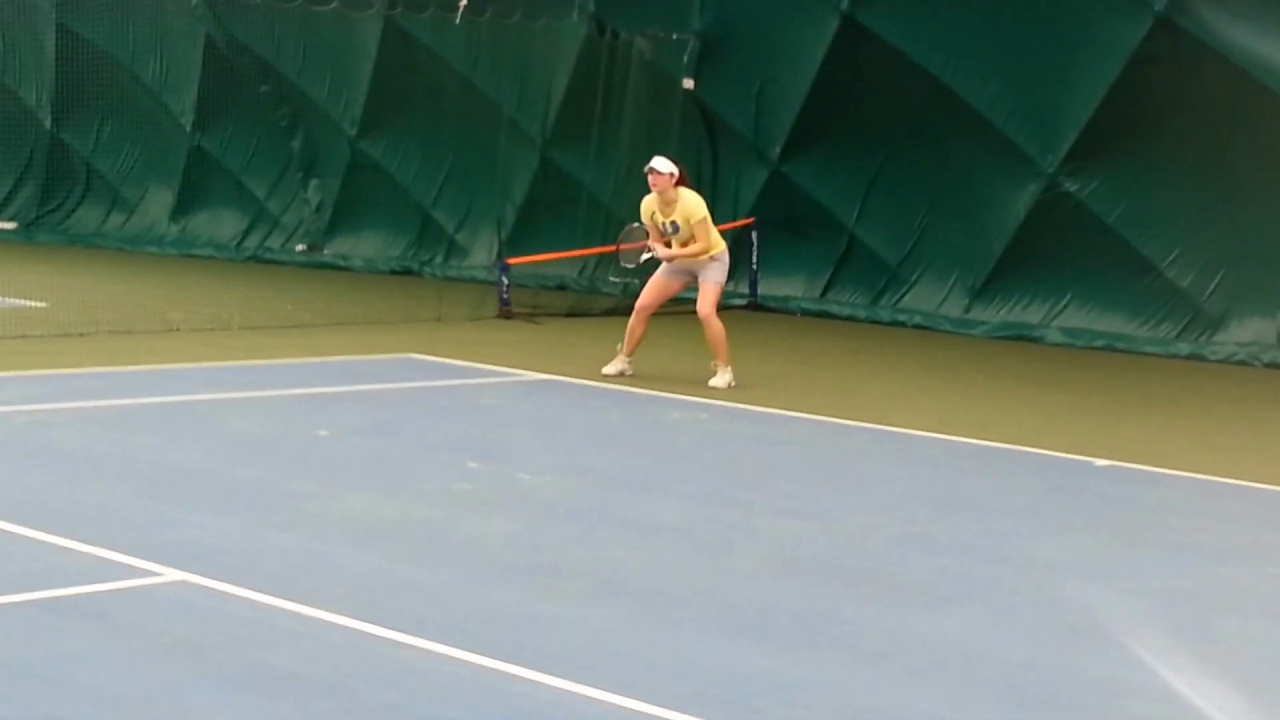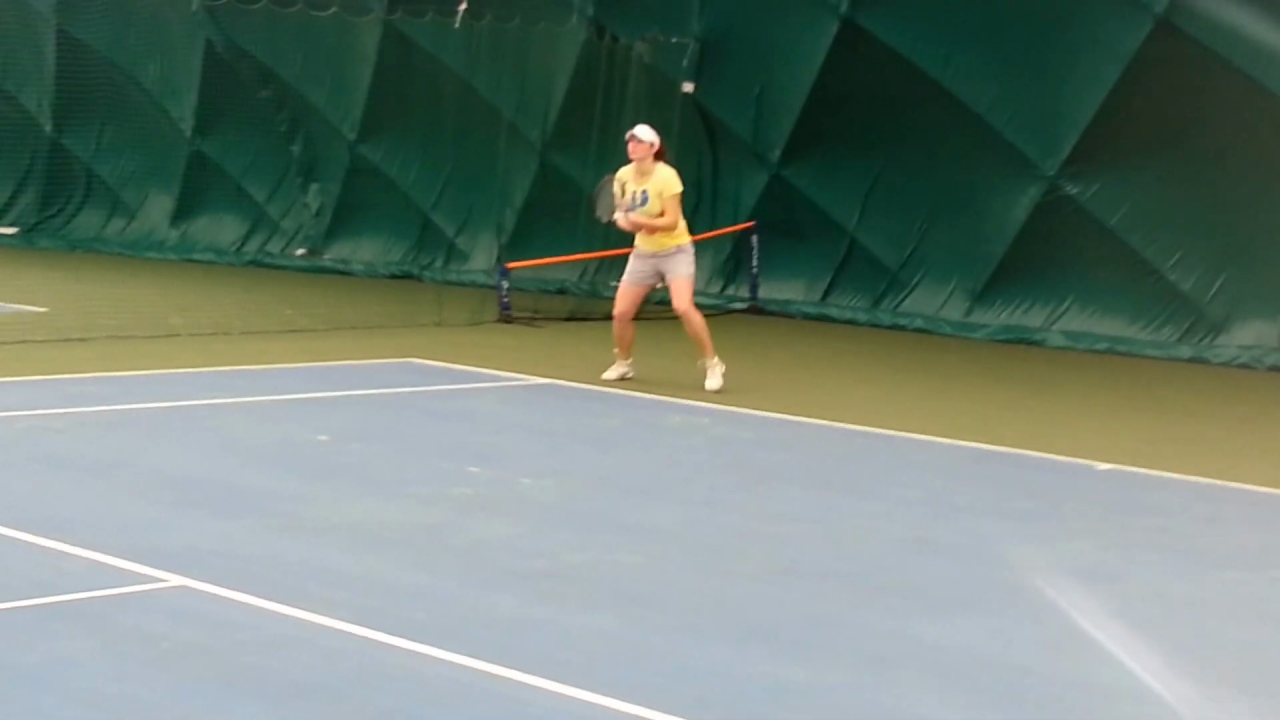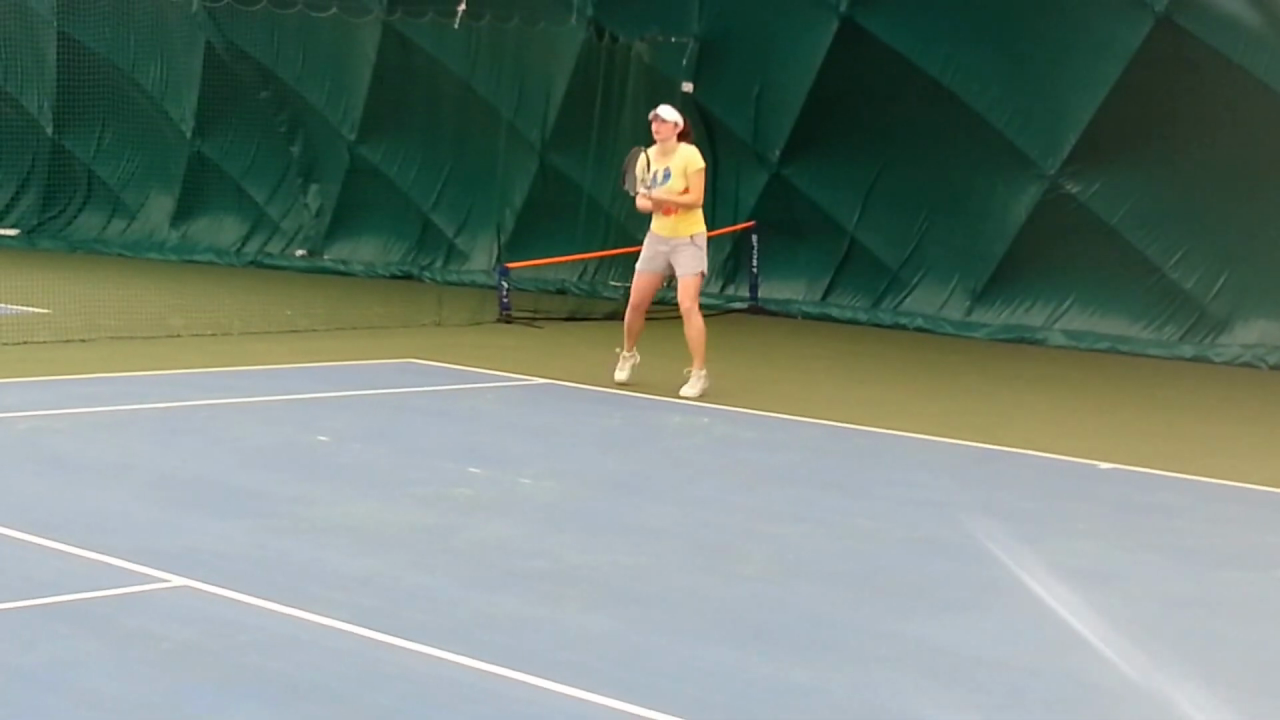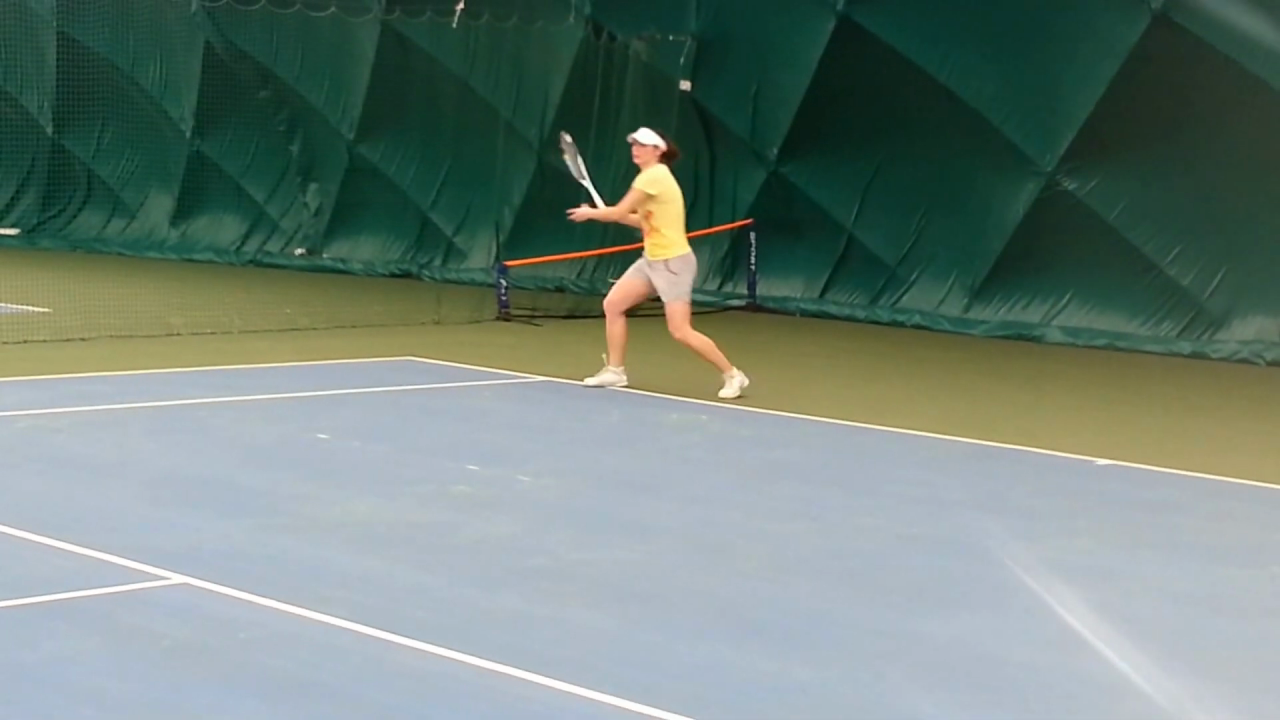
dt=0.5s
person 1, frame 1
left shoulder: (691, 202)
right shoulder: (648, 204)
left elbow: (704, 246)
right elbow: (655, 241)
left wrist: (672, 253)
right wrist: (661, 251)
left hip: (711, 258)
right hip: (679, 259)
left knee: (705, 311)
right knee: (642, 306)
left ankle: (724, 370)
right ankle: (624, 360)
person 1, frame 2
left shoulder: (667, 176)
right shoulder: (623, 176)
left elbow: (672, 222)
right elbow: (621, 217)
left wrist: (639, 220)
right wrist: (627, 224)
left hip: (677, 251)
right hip: (644, 252)
left knee: (683, 307)
right knee: (621, 313)
left ankle: (713, 364)
right ankle: (623, 363)
person 1, frame 3
left shoulder: (690, 154)
right shoulder: (647, 157)
left elbow: (696, 199)
right elbow: (641, 202)
left wrist: (662, 197)
right wrist: (651, 203)
left hip: (689, 239)
right hip: (657, 238)
left knee: (688, 306)
right knee: (636, 304)
left ankle: (698, 373)
right ankle: (628, 354)
person 1, frame 4
left shoulder: (653, 177)
right shoulder: (651, 175)
left elbow: (619, 212)
left wrist: (589, 213)
right wrist: (620, 218)
left hip: (673, 261)
right hip: (652, 260)
left knee: (681, 332)
right knee: (612, 305)
left ankle: (733, 374)
right ankle: (615, 370)
